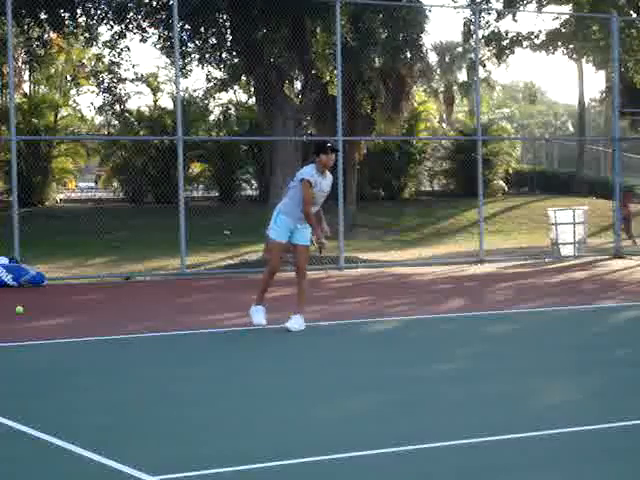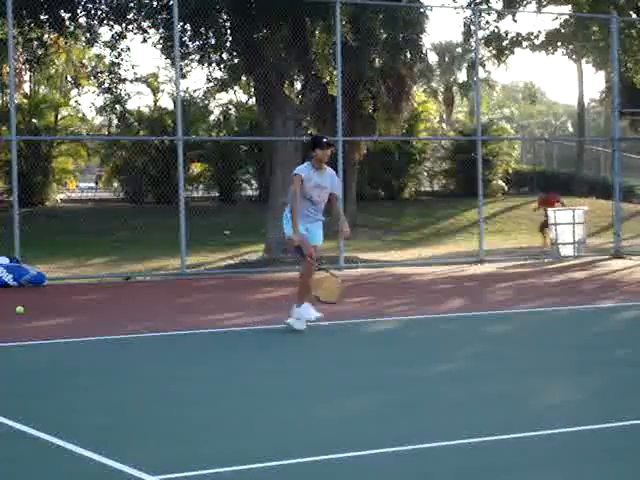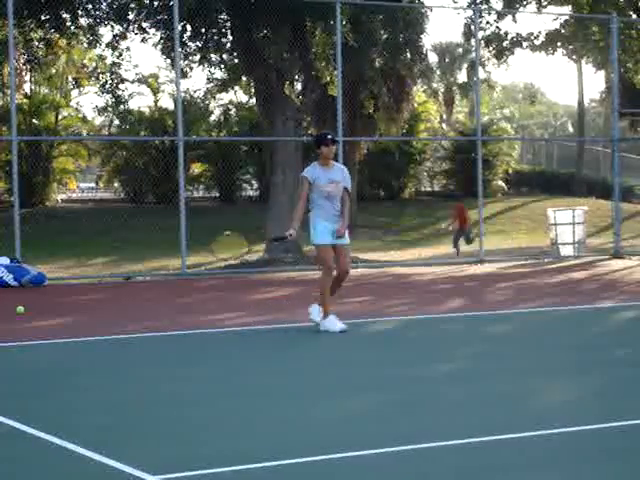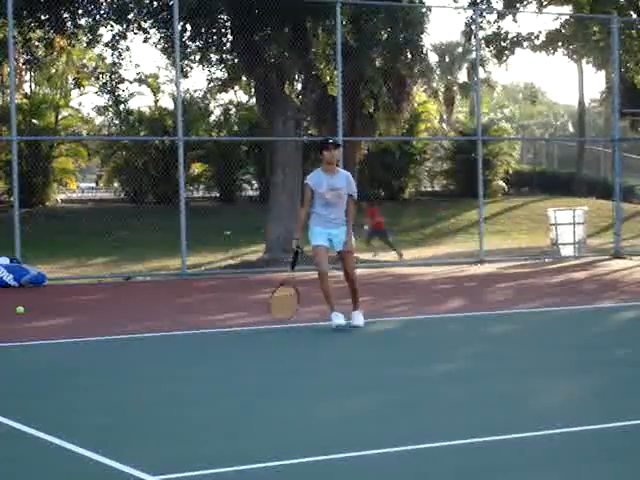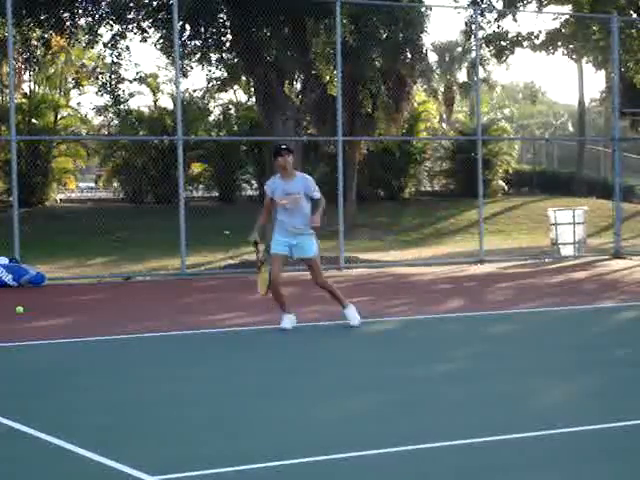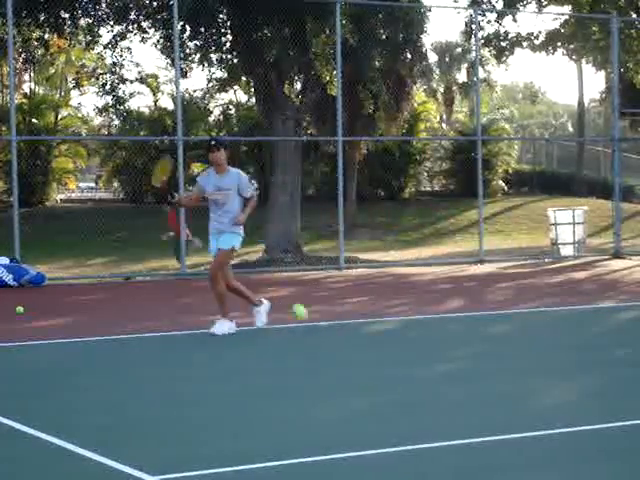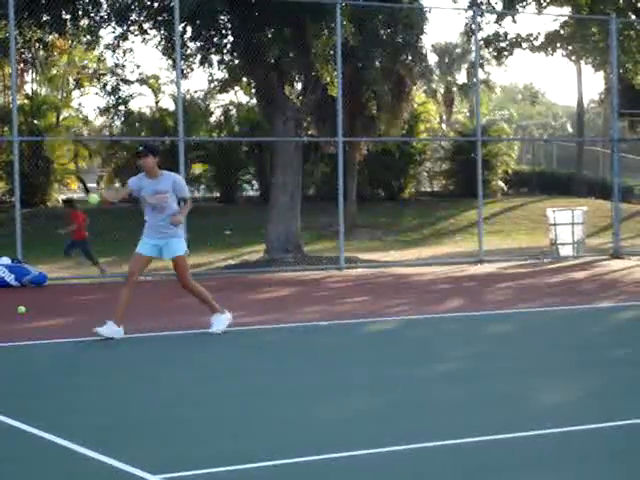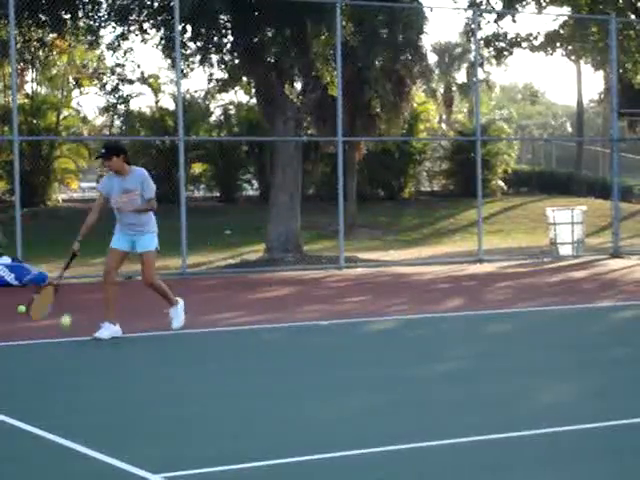
dt=0.4s
person 1, frame 1
left shoulder: (329, 178)
right shoulder: (308, 175)
right elbow: (306, 209)
left wrist: (323, 223)
right wrist: (318, 235)
left hip: (303, 225)
right hip: (283, 219)
left knee: (301, 270)
right knee: (274, 267)
left ankle: (298, 316)
right ankle: (258, 306)
person 1, frame 2
left shoulder: (331, 175)
right shoulder: (301, 172)
left elbow: (334, 203)
right elbow: (294, 202)
left wrist: (343, 223)
right wrist: (295, 230)
left hip: (315, 223)
right hip: (295, 221)
left knee: (310, 269)
right knee: (309, 260)
left ankle: (298, 314)
right ankle: (301, 304)
person 1, frame 3
left shoulder: (342, 171)
right shoulder: (310, 172)
left elbow: (345, 199)
right elbow: (302, 201)
left wrist: (344, 222)
right wrist: (294, 227)
left hip: (337, 225)
right hip: (320, 223)
left knee: (344, 270)
right knee: (329, 268)
left ankle: (318, 305)
right ankle: (326, 317)
person 1, frame 4
left shoulder: (346, 177)
right shoulder: (313, 178)
left elbow: (350, 208)
right elbow: (305, 208)
left wrist: (349, 234)
right wrist: (297, 236)
left hip: (340, 229)
right hip: (319, 228)
left knee: (350, 274)
right knee: (323, 270)
left ankle: (356, 311)
right ankle: (334, 312)
person 1, frame 5
left shoulder: (305, 180)
right shoulder: (272, 184)
left elbow: (320, 201)
right elbow: (266, 211)
left wrist: (317, 216)
right wrist: (256, 231)
left hip: (304, 235)
right hip: (281, 236)
left knee: (319, 281)
right knee: (274, 280)
left ankle: (346, 306)
right ankle: (287, 314)
person 1, frame 6
left shoulder: (238, 176)
right shoulder: (205, 177)
left elbow: (253, 198)
right elbow: (192, 201)
left wrist: (244, 215)
right wrist: (179, 200)
left hip: (232, 231)
right hip: (215, 232)
left knee: (214, 274)
right knee: (227, 281)
left ankle: (226, 320)
right ankle: (258, 303)
person 1, frame 7
left shoulder: (174, 179)
right shoulder: (137, 181)
left elbow: (188, 202)
right elbow: (116, 197)
left wrist: (181, 215)
right wrist: (100, 194)
left hip: (173, 236)
right hip: (150, 237)
left knee: (186, 282)
right knee: (130, 277)
left ankle: (220, 314)
right ankle: (116, 325)
person 1, frame 8
left shoulder: (141, 175)
right shoulder: (107, 181)
left elbow: (152, 204)
right elbow: (94, 211)
left wrist: (132, 207)
right wrist: (79, 238)
left hip: (145, 232)
right hip: (122, 232)
left knee: (149, 279)
right knee: (108, 274)
left ankle: (175, 304)
right ankle: (111, 324)
